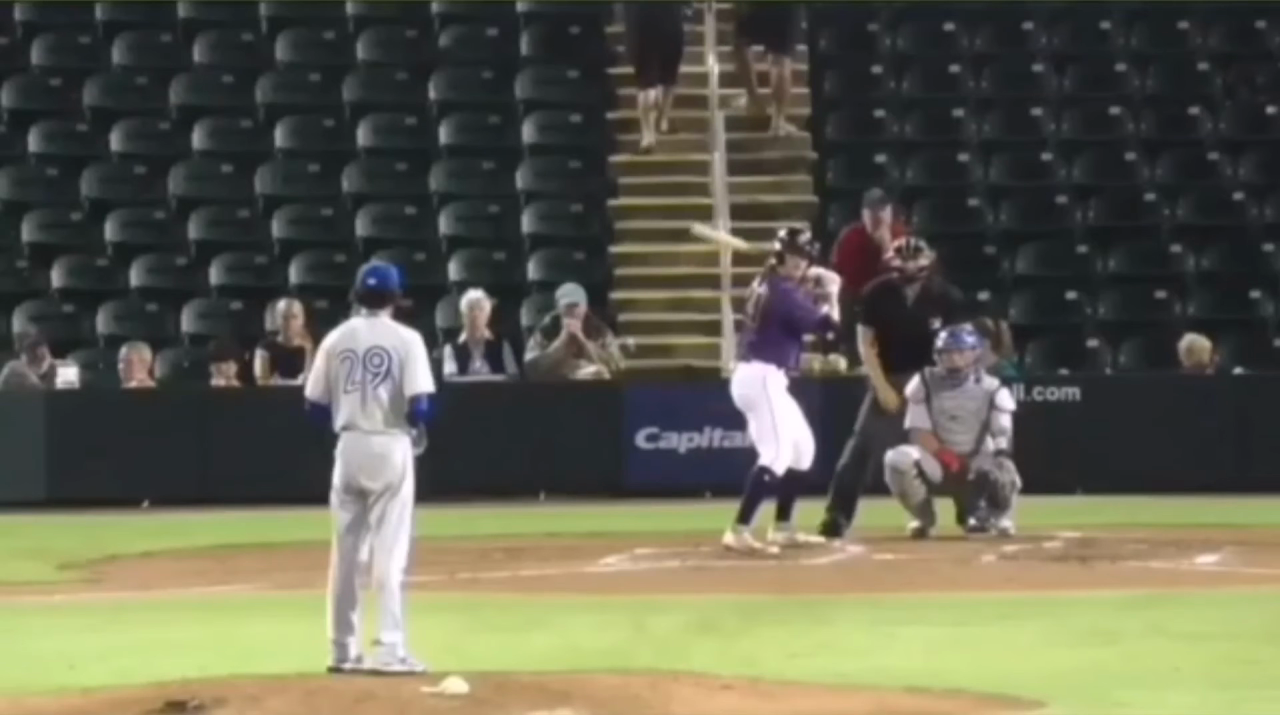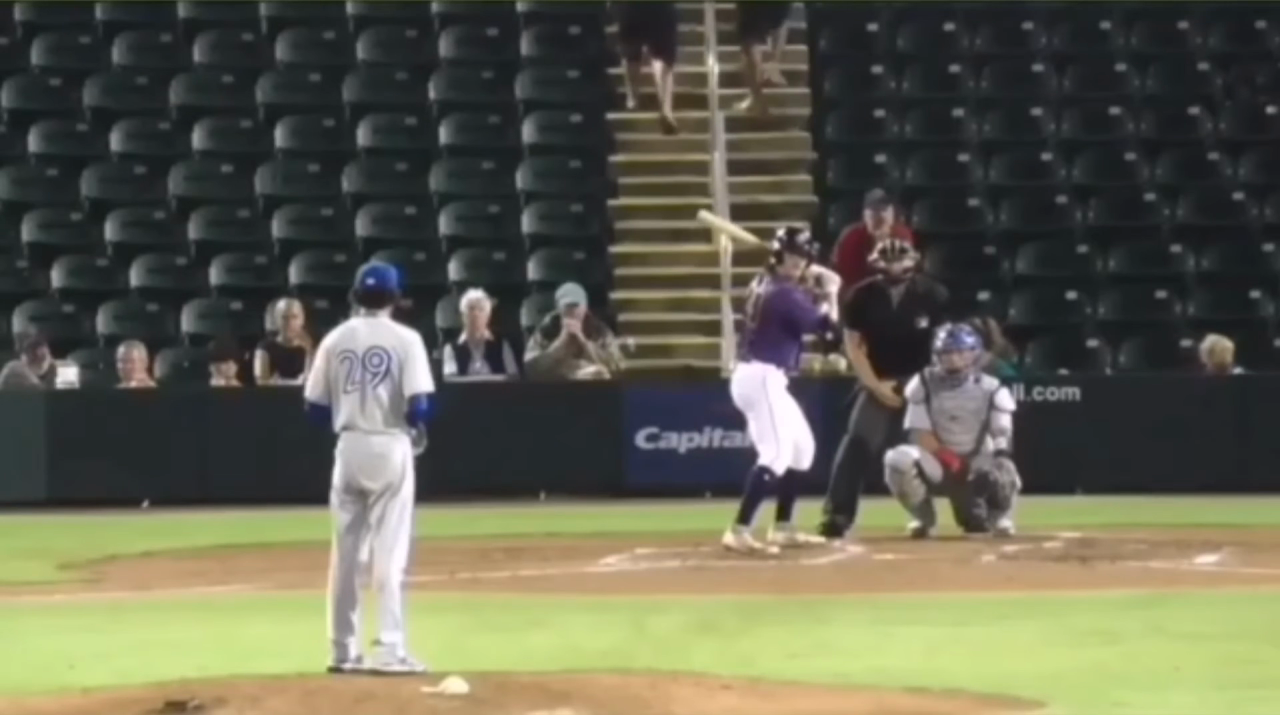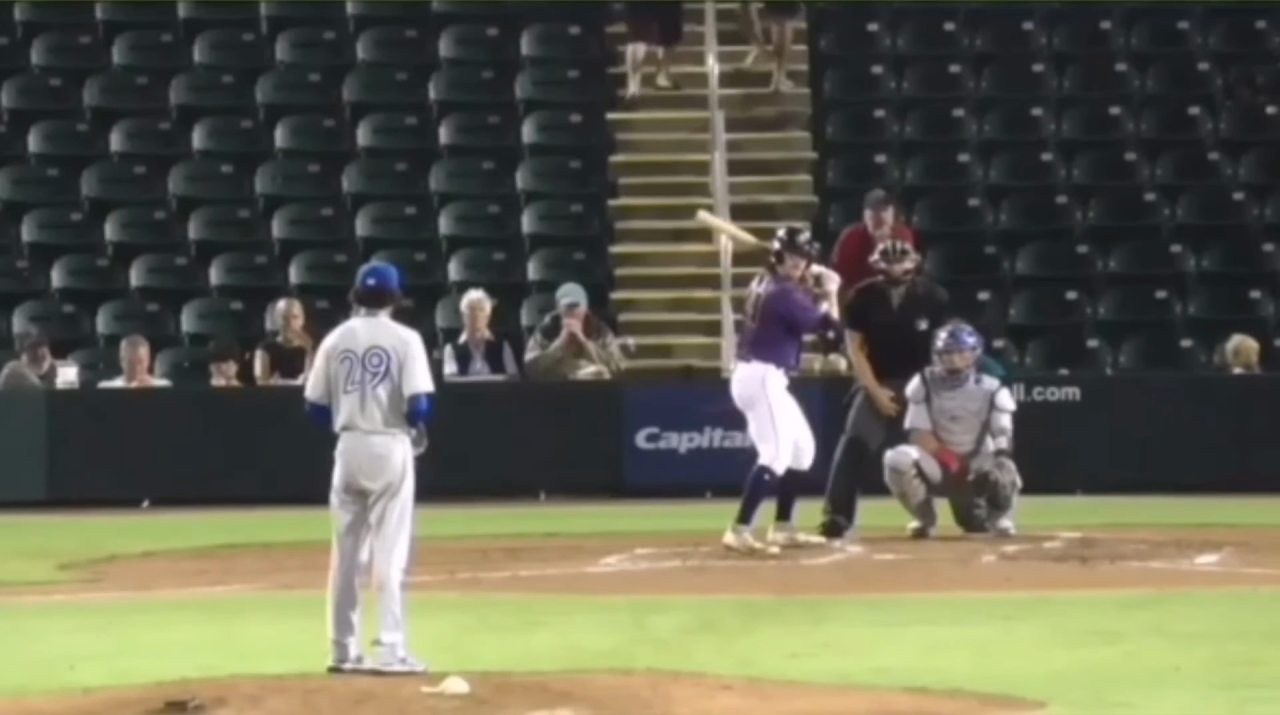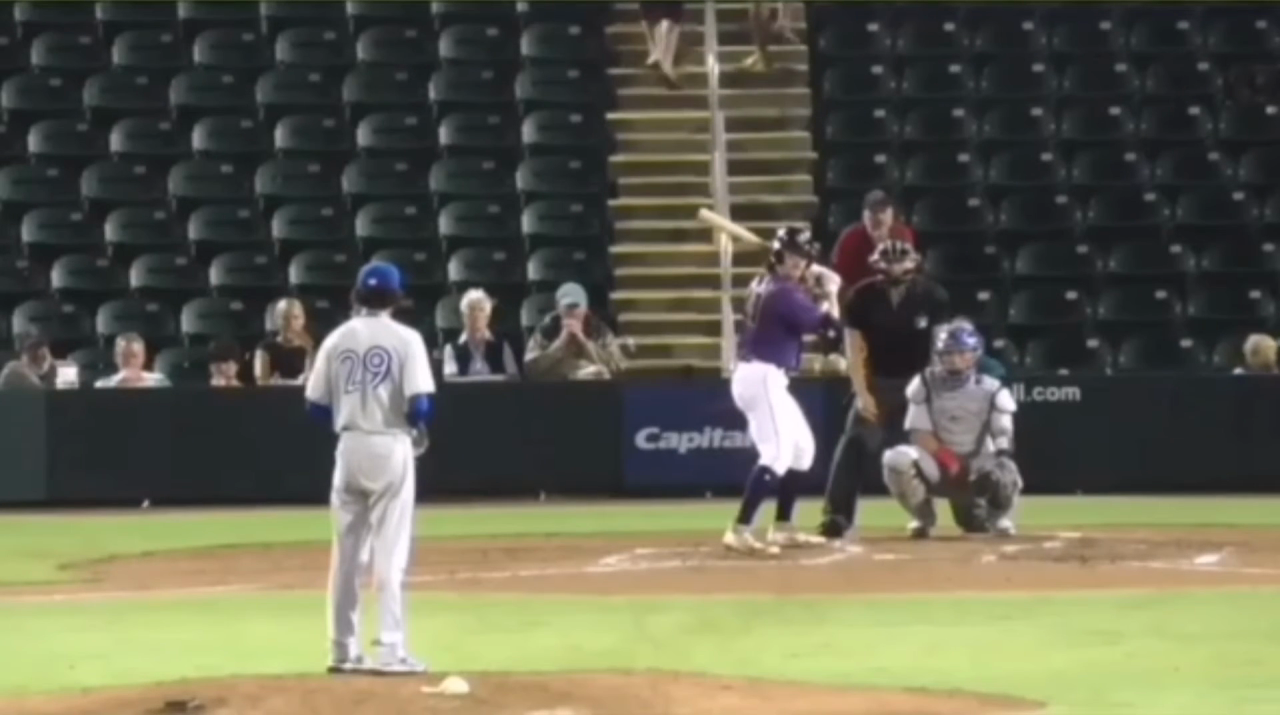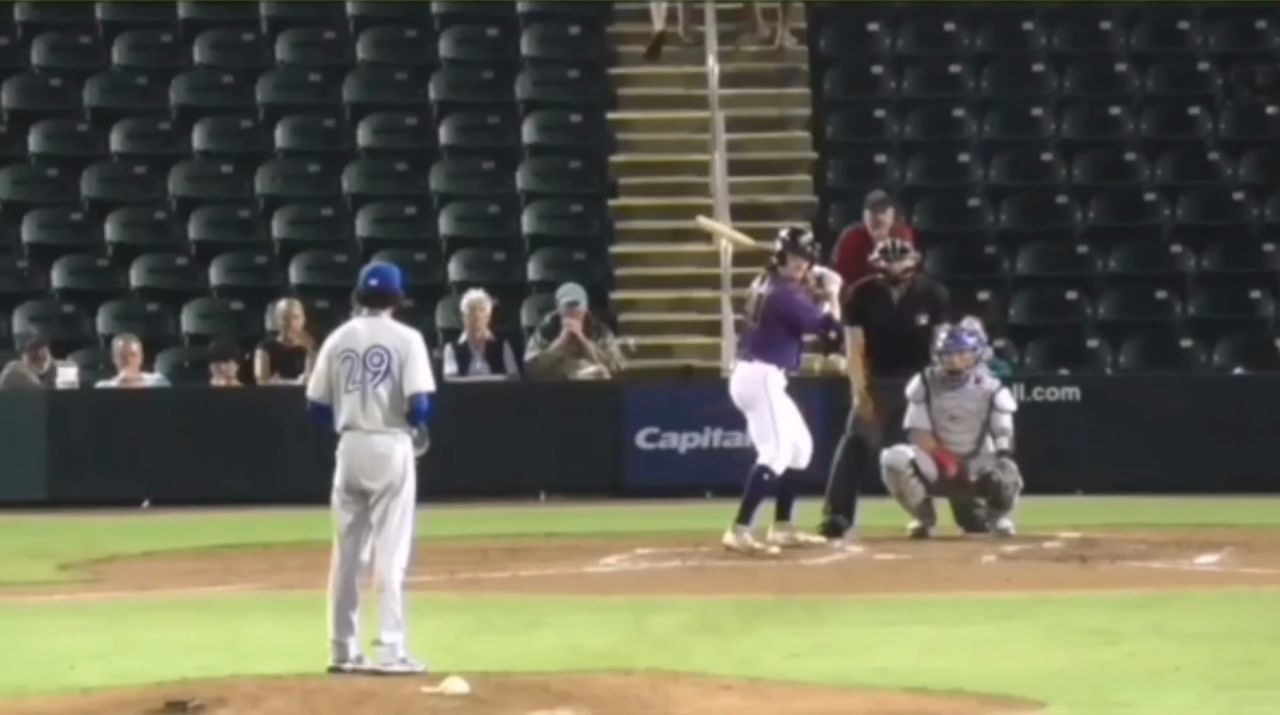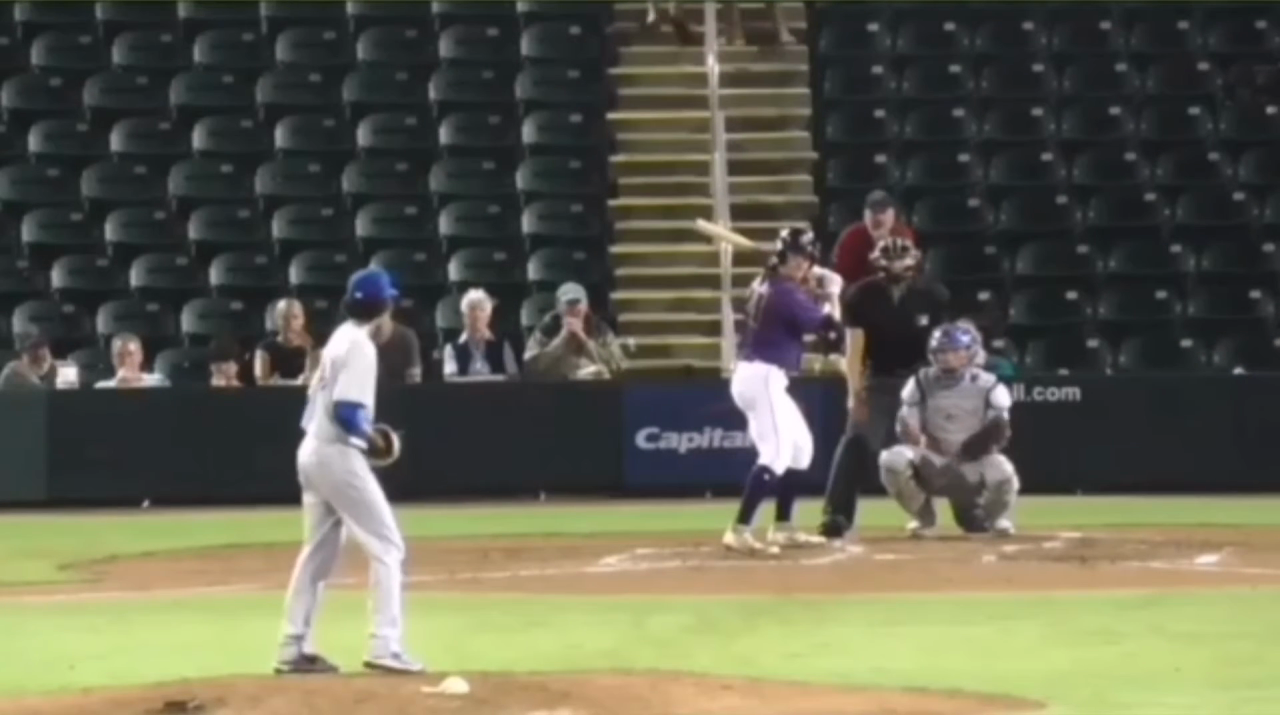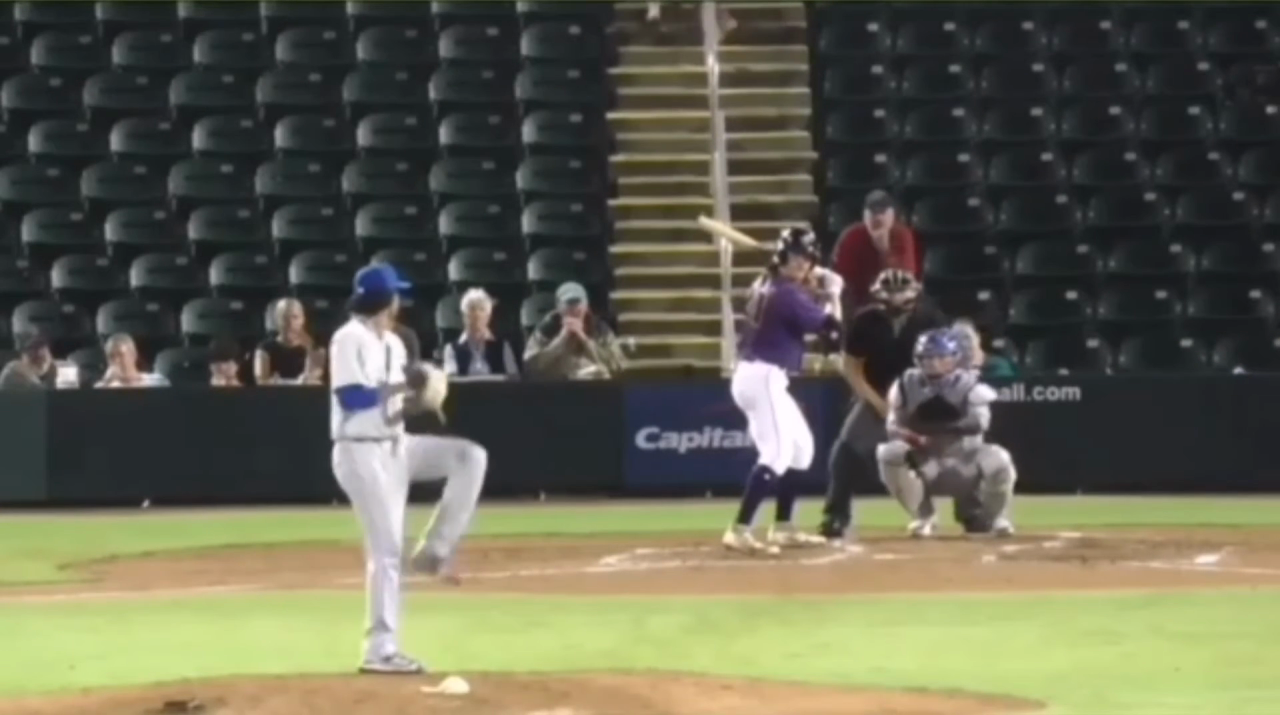
dt=0.7s
person 1, frame 1
left shoulder: (336, 338)
right shoulder: (405, 338)
left elbow: (315, 405)
right elbow: (418, 406)
right wrist: (417, 430)
left hip: (349, 447)
right hip: (391, 447)
left knee: (346, 551)
right knee: (389, 552)
left ankle: (344, 649)
right ankle: (390, 649)
person 1, frame 2
left shoulder: (335, 338)
right shoulder: (404, 338)
left elbow: (314, 406)
right elbow: (418, 406)
right wrist: (416, 429)
left hip: (349, 448)
right hip: (390, 447)
left knee: (345, 552)
right knee: (389, 552)
left ankle: (344, 649)
right ankle: (390, 650)
person 1, frame 3
left shoulder: (335, 339)
right shoulder: (404, 338)
left elbow: (315, 406)
right elbow: (418, 405)
right wrist: (416, 429)
left hip: (348, 448)
right hip: (390, 447)
left knee: (346, 552)
right knee: (389, 553)
left ankle: (344, 649)
right ankle: (390, 650)
person 1, frame 4
left shoulder: (336, 339)
right shoulder: (405, 338)
left elbow: (316, 405)
right elbow: (419, 405)
right wrist: (416, 428)
left hip: (349, 448)
right hip: (390, 448)
left knee: (346, 552)
right knee: (390, 552)
left ankle: (344, 649)
right ankle: (391, 651)
person 1, frame 5
left shoulder: (337, 339)
right shoulder: (406, 338)
left elbow: (317, 405)
right elbow: (420, 405)
right wrist: (415, 428)
left hip: (349, 449)
right hip: (390, 448)
left knee: (347, 553)
right knee: (391, 553)
left ankle: (344, 650)
right ankle: (390, 651)
person 1, frame 6
left shoulder: (339, 338)
right shoulder: (361, 346)
right elbow: (346, 410)
right wrist: (372, 437)
left hip: (313, 451)
right hip: (338, 455)
left knee: (318, 552)
right knee: (386, 547)
left ankle: (293, 649)
right ankle: (385, 646)
person 1, frame 7
left shoulder: (393, 341)
right shoulder: (349, 338)
left elbow: (406, 396)
right elbow: (351, 398)
left wrist: (418, 392)
right wrist: (399, 387)
left hip: (395, 447)
right hip: (361, 453)
left knee: (471, 457)
right knee: (385, 550)
left ankle: (433, 549)
right ankle: (380, 651)
person 2, frame 1
left shoulder: (767, 283)
right shoulder: (784, 292)
right elbow: (828, 323)
left hip: (765, 377)
right hip: (760, 377)
left knee: (801, 447)
right knee: (777, 453)
left ankle: (782, 528)
right ankle: (739, 531)
person 2, frame 2
left shoulder: (765, 283)
right shoulder: (784, 292)
right elbow: (828, 324)
left hip: (762, 377)
right hip: (761, 377)
left knee: (801, 447)
right knee: (777, 453)
left ankle: (782, 528)
right ankle: (739, 531)
person 2, frame 3
left shoulder: (765, 283)
right shoulder: (783, 292)
left elbow: (799, 316)
right elbow: (828, 323)
left wrist: (815, 290)
right wrist: (831, 291)
left hip: (763, 376)
right hip: (760, 377)
left knee: (801, 447)
right knee: (776, 453)
left ankle: (782, 528)
right ankle: (739, 531)
person 2, frame 4
left shoulder: (765, 283)
right shoulder: (784, 291)
left elbow: (801, 315)
right elbow: (828, 322)
left hip: (763, 377)
right hip: (761, 377)
left knee: (801, 447)
right knee: (778, 453)
left ankle: (782, 528)
right ankle: (739, 531)
person 2, frame 5
left shoulder: (766, 284)
right shoulder: (785, 292)
left elbow: (800, 318)
right elbow: (828, 323)
left hip: (759, 376)
right hip: (760, 377)
left knee: (799, 446)
right knee: (776, 452)
left ankle: (782, 528)
right ankle: (739, 531)
person 2, frame 6
left shoulder: (767, 284)
right shoulder: (785, 292)
left elbow: (801, 314)
right elbow: (828, 323)
left hip: (760, 376)
right hip: (762, 377)
left knee: (800, 446)
right knee: (777, 453)
left ankle: (782, 528)
right ankle: (739, 531)
person 2, frame 7
left shoulder: (765, 285)
right shoulder: (787, 293)
right elbow: (830, 325)
left hip: (761, 376)
right hip: (762, 378)
left knee: (801, 446)
right knee: (777, 453)
left ankle: (782, 528)
right ankle: (739, 530)
person 3, frame 1
left shoulder: (947, 296)
right shoulder: (877, 293)
right elbow: (866, 344)
right wrist: (882, 386)
right hip: (888, 380)
right knee: (864, 445)
right ankle: (838, 515)
person 3, frame 2
left shoulder: (932, 293)
right shoulder: (861, 296)
right elbow: (853, 347)
right wrist: (875, 386)
right hip: (878, 381)
right knee: (857, 445)
right ankle: (836, 517)
person 3, frame 3
left shoulder: (933, 296)
right shoulder: (862, 297)
right elbow: (855, 348)
right wrist: (875, 390)
right hip: (877, 382)
right knee: (855, 445)
right ankle: (836, 519)
person 3, frame 4
left shoulder: (932, 295)
right shoulder: (862, 296)
right elbow: (854, 349)
right wrist: (862, 393)
right hip: (878, 382)
right knee: (855, 446)
right ankle: (836, 518)
person 3, frame 5
left shoulder: (932, 293)
right shoulder: (861, 294)
right elbow: (854, 347)
right wrist: (859, 391)
right hip: (878, 381)
right knee: (856, 444)
right ankle: (836, 518)
person 3, frame 6
left shoulder: (933, 294)
right shoulder: (861, 295)
right elbow: (854, 348)
right wrist: (854, 393)
right hip: (878, 381)
right knee: (856, 445)
right ankle: (836, 518)
person 3, frame 7
left shoulder: (932, 320)
right shoulder: (864, 323)
right elbow: (851, 368)
right wrist: (878, 403)
right hip: (877, 398)
right knee: (847, 450)
right ankle: (835, 519)
person 4, frame 1
left shoulder: (991, 389)
right shoulder: (924, 384)
left elbow: (1003, 438)
right elbow: (919, 434)
left wrist: (1001, 468)
right wrist: (948, 458)
left hip: (977, 463)
right hip: (937, 461)
left knee: (1002, 474)
right knee: (898, 459)
left ankle: (998, 514)
right ankle: (924, 517)
person 4, frame 2
left shoulder: (991, 389)
right shoulder: (924, 384)
left elbow: (1003, 439)
right elbow: (919, 434)
left wrist: (1001, 467)
right wrist: (948, 459)
left hip: (978, 463)
right hip: (937, 461)
left knee: (1003, 474)
right knee: (898, 459)
left ankle: (998, 515)
right ankle: (924, 517)
person 4, frame 3
left shoulder: (991, 389)
right shoulder: (924, 384)
left elbow: (1003, 439)
right elbow: (919, 435)
left wrist: (1002, 465)
right wrist: (948, 459)
left hip: (978, 464)
right hip: (937, 462)
left knee: (1003, 474)
right knee: (898, 459)
left ankle: (997, 515)
right ankle: (924, 517)
person 4, frame 4
left shoulder: (991, 389)
right shoulder: (925, 384)
left elbow: (1004, 438)
right elbow: (919, 435)
left wrist: (1003, 463)
right wrist: (948, 460)
left hip: (978, 465)
right hip: (937, 463)
left knee: (1005, 475)
right knee: (897, 459)
left ankle: (997, 515)
right ankle: (924, 516)
person 4, frame 5
left shoulder: (991, 388)
right shoulder: (925, 383)
left elbow: (1004, 435)
right elbow: (918, 434)
left wrist: (1004, 463)
right wrist: (947, 460)
left hip: (978, 464)
right hip: (936, 461)
left knee: (1006, 476)
right knee: (894, 458)
left ankle: (997, 515)
right ankle: (924, 516)
person 4, frame 6
left shoulder: (987, 385)
right shoulder: (921, 384)
left elbow: (1001, 433)
right elbow: (908, 437)
left wrist: (994, 437)
right wrist: (908, 429)
left hip: (974, 462)
right hip: (934, 463)
left knee: (1002, 472)
right knee: (893, 460)
left ankle: (996, 517)
right ankle: (924, 517)
person 4, frame 7
left shoulder: (970, 385)
right shoulder: (906, 384)
left elbow: (978, 425)
right elbow: (894, 428)
left wrist: (947, 427)
right wrist: (912, 435)
left hip: (965, 455)
right hip: (925, 454)
left knee: (999, 461)
right knee: (889, 454)
left ankle: (995, 519)
right ankle: (922, 518)
